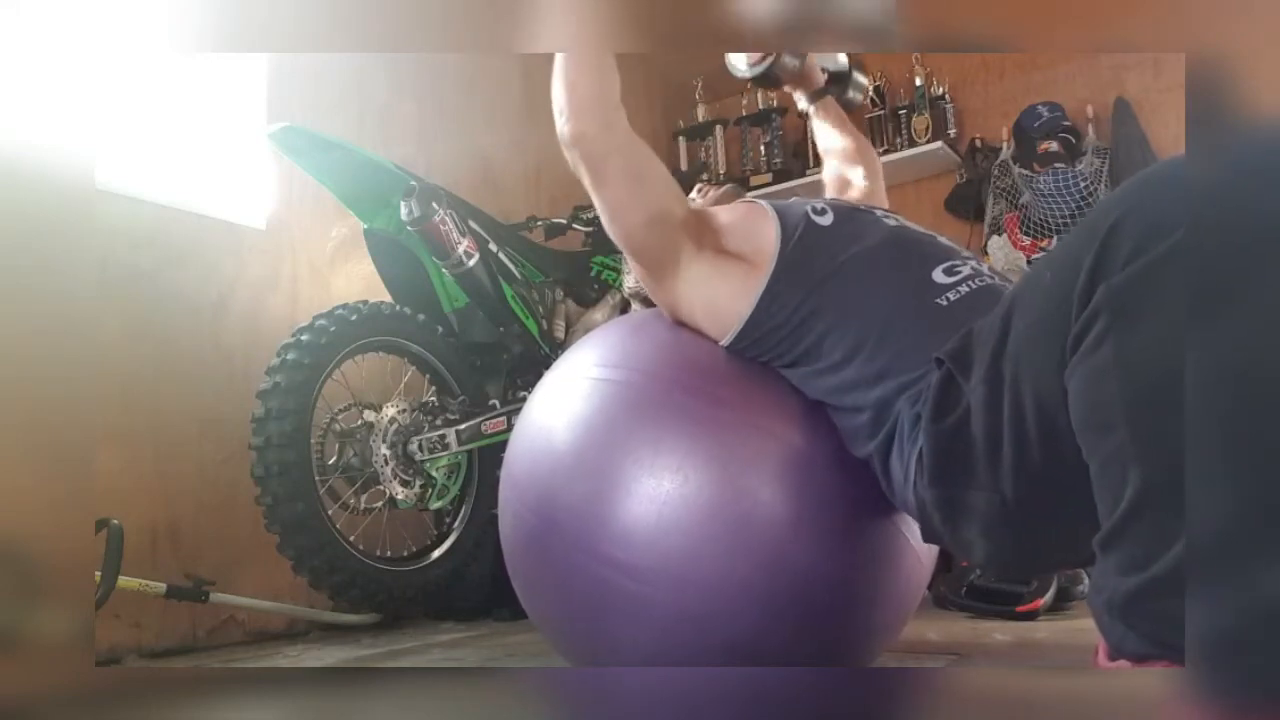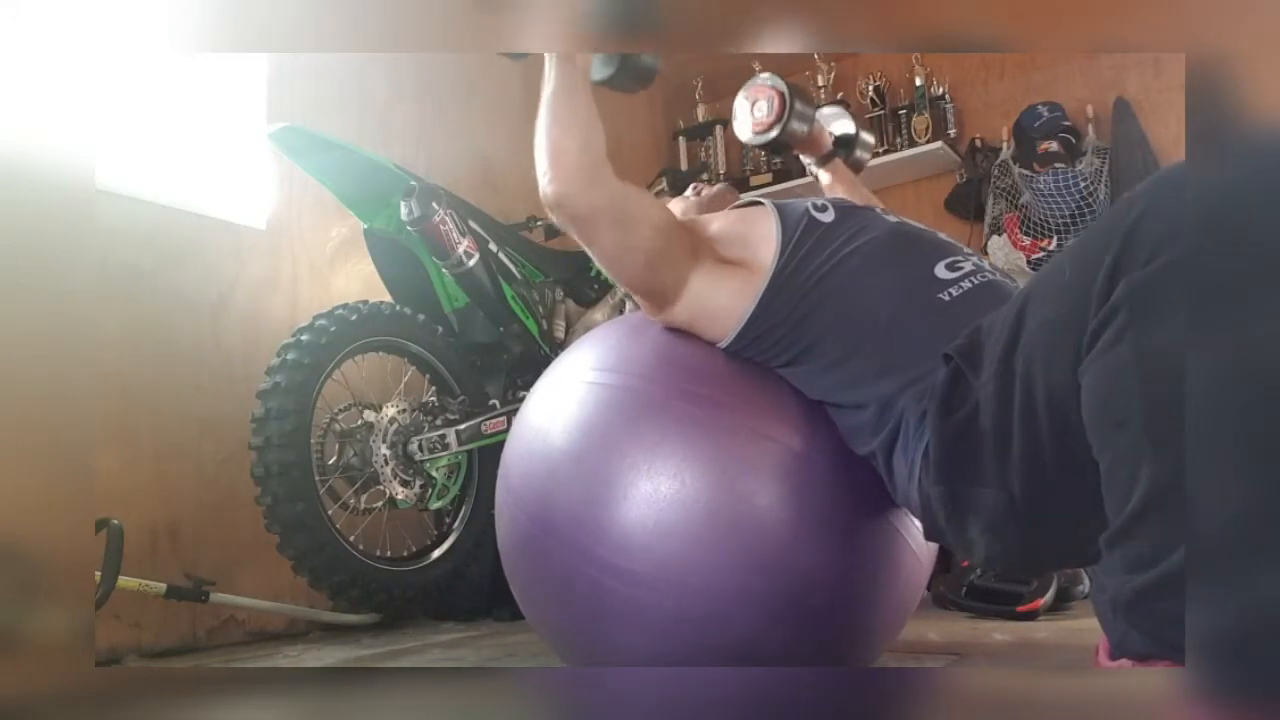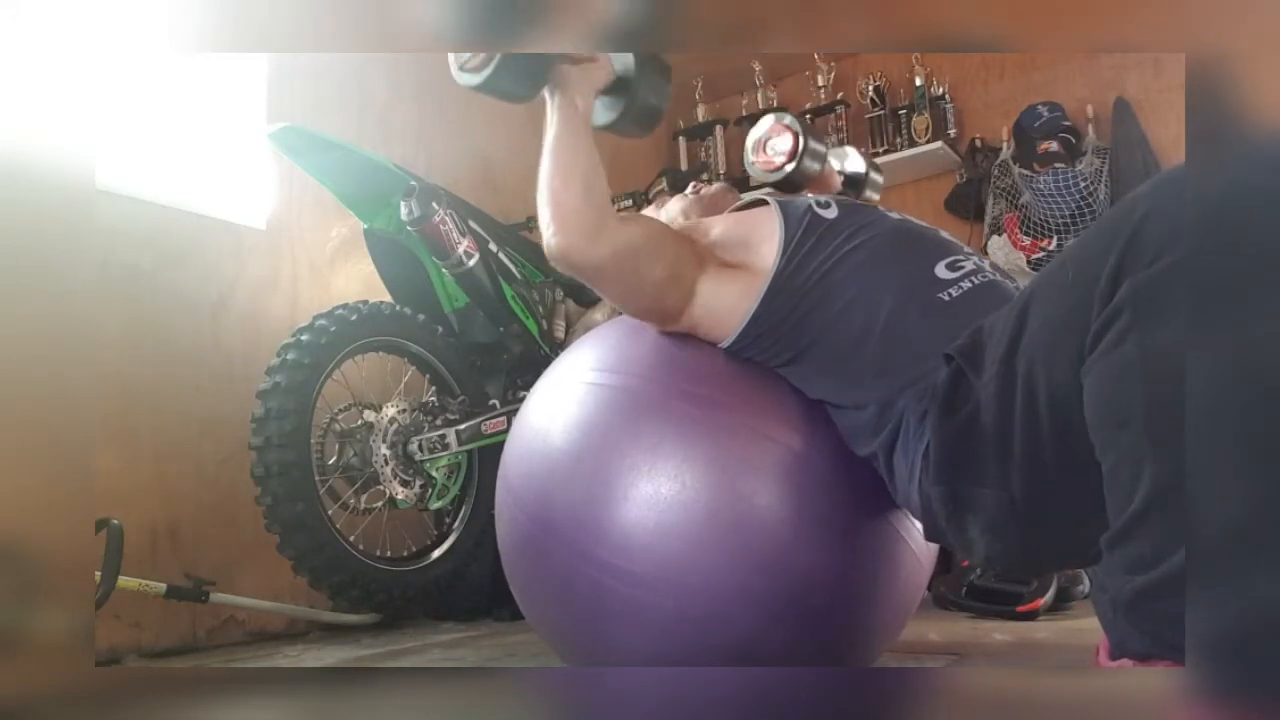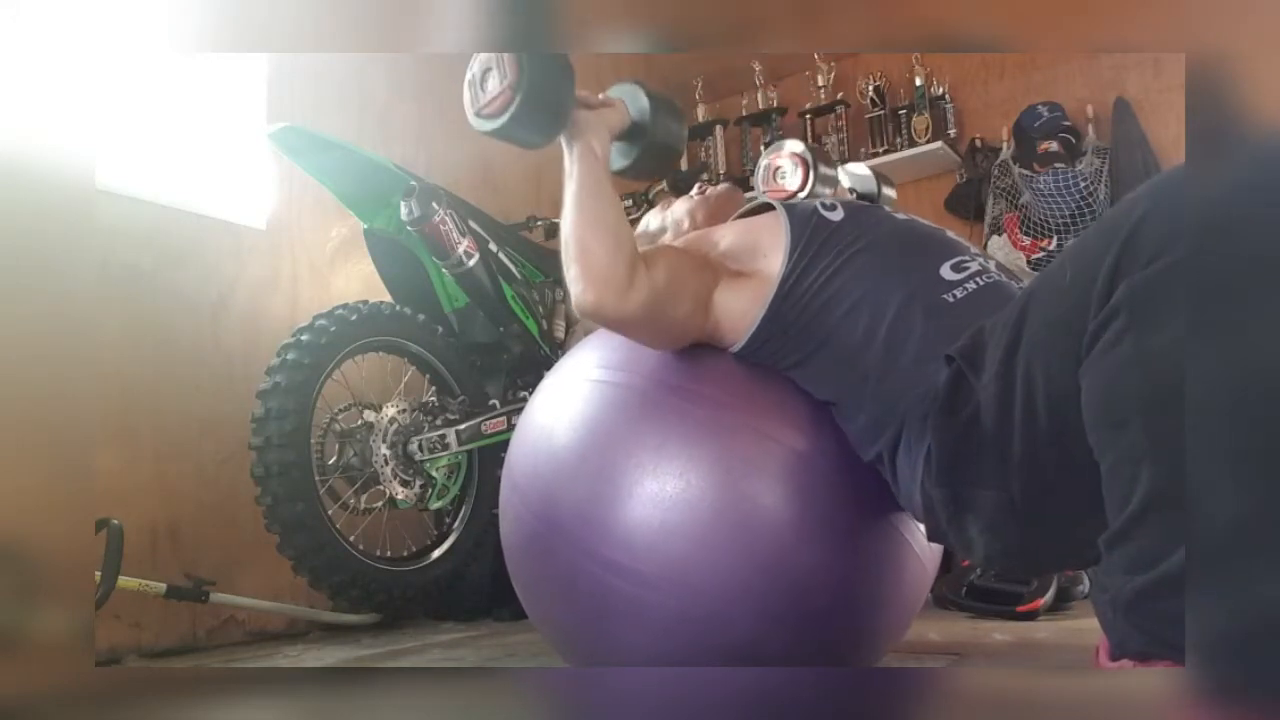
dt=0.3s
person 1, frame 1
left shoulder: (806, 232)
right shoulder: (690, 266)
left elbow: (857, 165)
right elbow: (590, 134)
left wrist: (812, 93)
right hip: (963, 423)
right knee: (1175, 206)
right ankle: (1151, 643)
person 1, frame 2
left shoulder: (778, 241)
right shoulder: (683, 269)
left elbow: (865, 223)
right elbow: (573, 189)
left wrist: (822, 156)
right wrist: (567, 58)
right hip: (977, 430)
right knee: (1184, 213)
right ankle: (1157, 644)
person 1, frame 3
left shoulder: (782, 232)
right shoulder: (690, 263)
right elbow: (580, 241)
left wrist: (825, 190)
right wrist: (570, 98)
right hip: (978, 427)
right knee: (1182, 217)
right ankle: (1159, 644)
person 1, frame 4
left shoulder: (776, 245)
right shoulder: (698, 264)
right elbow: (608, 291)
left wrist: (835, 206)
right wrist: (585, 139)
right hip: (969, 420)
right knee: (1172, 222)
right ankle: (1151, 645)
